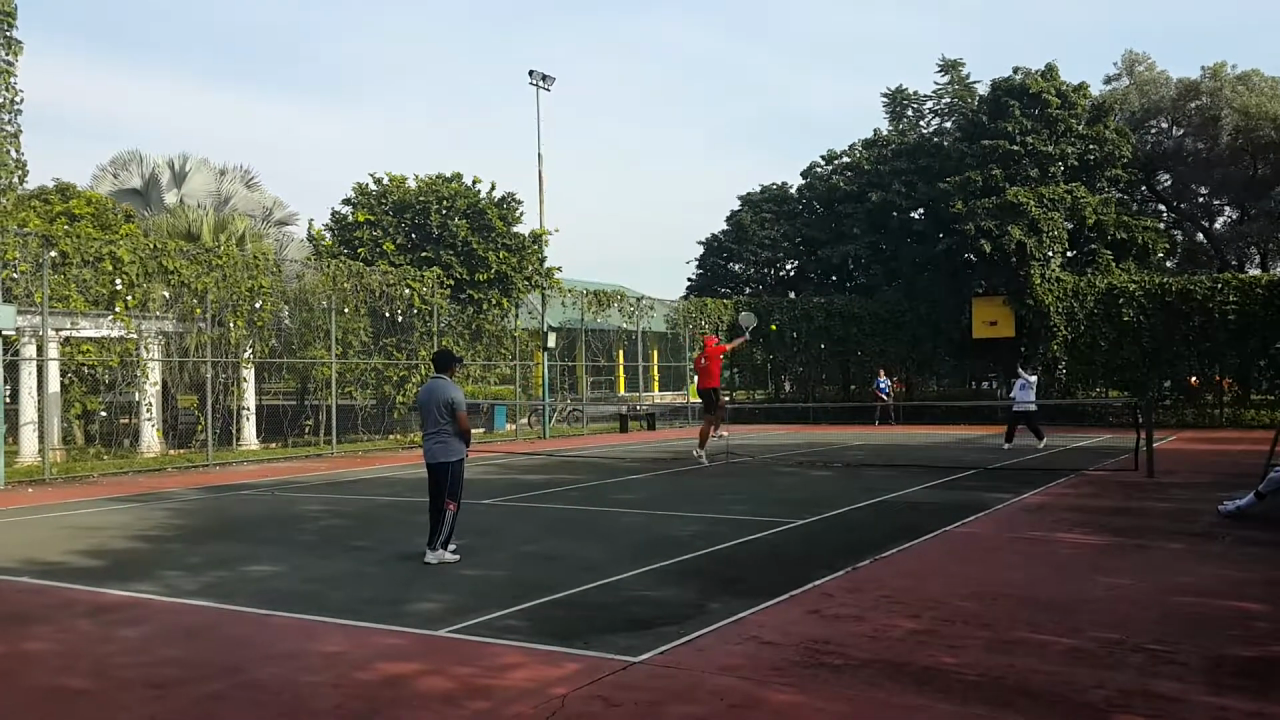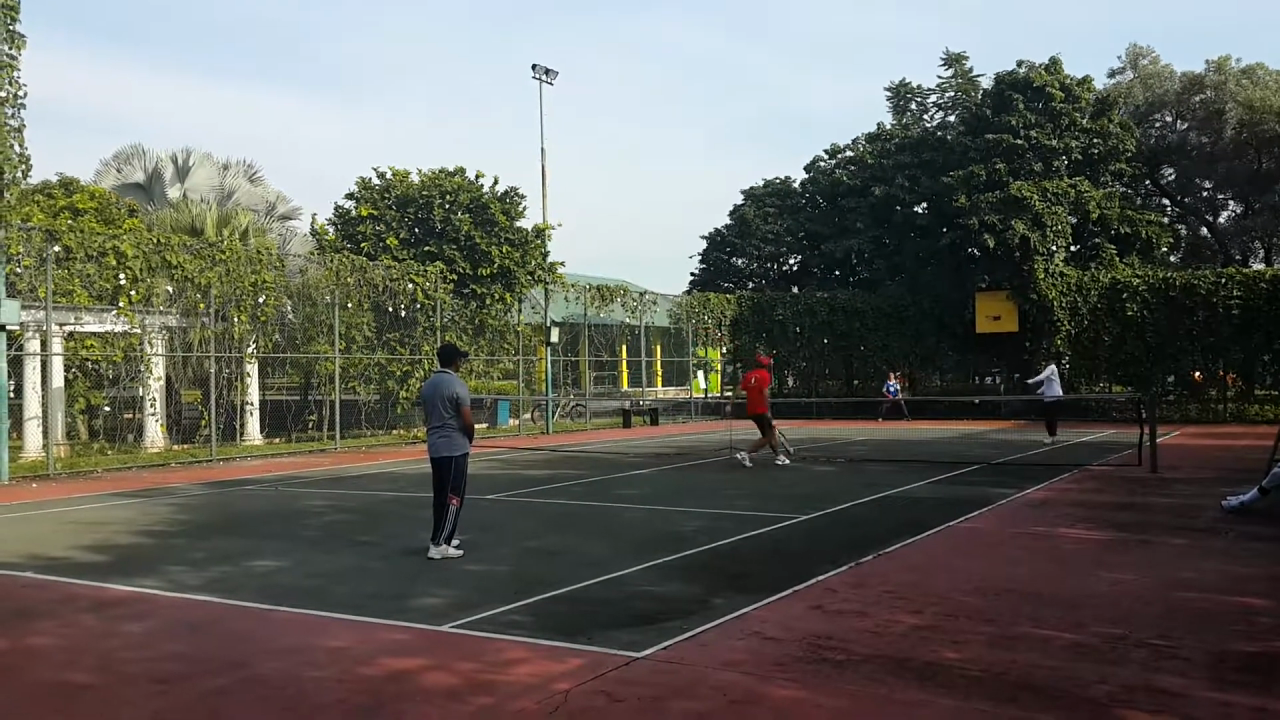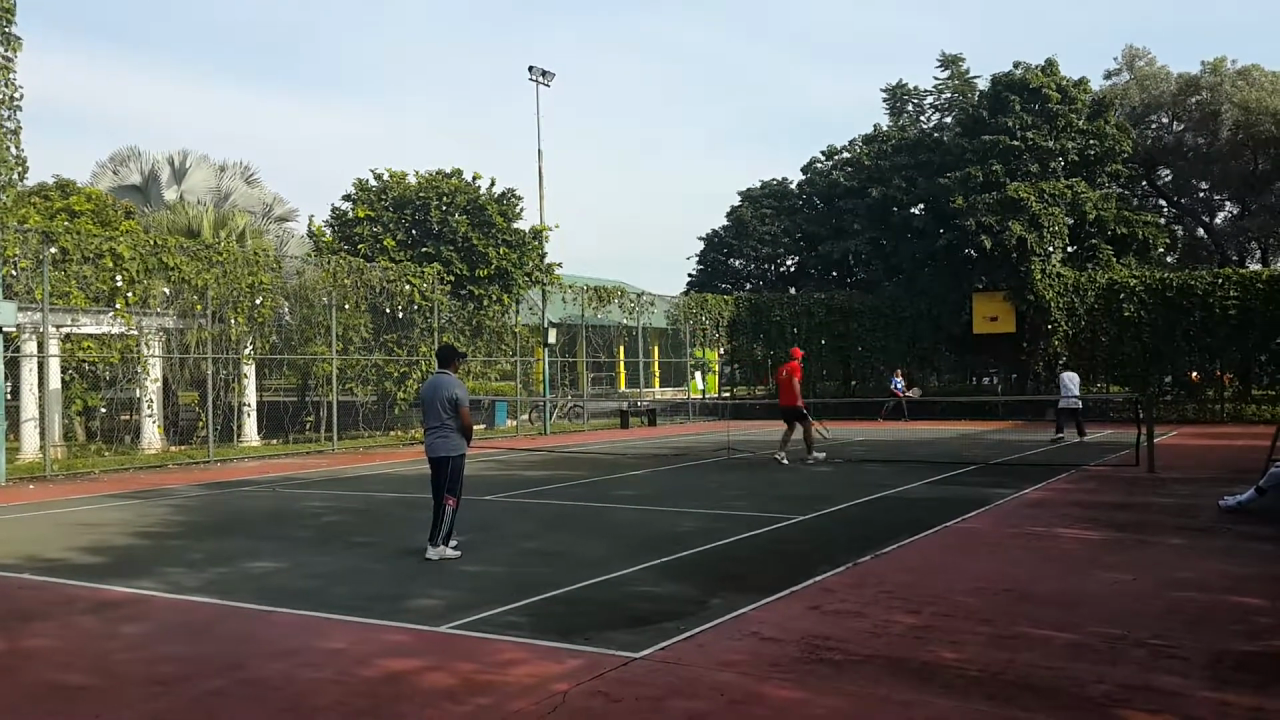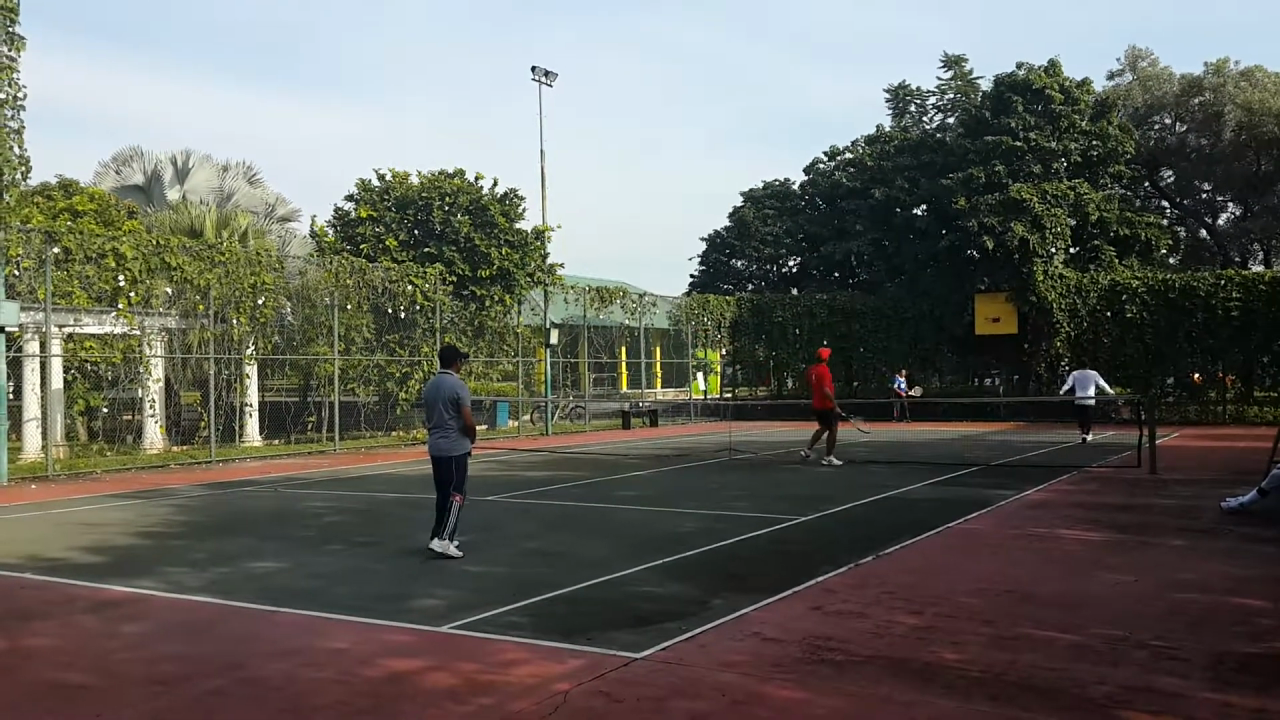
dt=0.3s
person 1, frame 1
left shoulder: (423, 390)
right shoulder: (453, 390)
right elbow: (464, 426)
right wrist: (466, 444)
left hip: (431, 452)
right hip: (451, 453)
left knee: (437, 501)
right knee: (449, 502)
left ankle: (438, 543)
right ankle: (435, 550)
person 1, frame 2
left shoulder: (427, 385)
right shoulder: (457, 385)
right elbow: (468, 421)
right wrist: (469, 440)
left hip: (435, 447)
right hip: (455, 448)
left knee: (441, 496)
right knee: (453, 497)
left ankle: (442, 538)
right ankle: (438, 545)
person 1, frame 3
left shoulder: (426, 385)
right shoulder: (456, 386)
right elbow: (466, 422)
right wrist: (468, 440)
left hip: (432, 447)
right hip: (452, 448)
left knee: (440, 496)
right knee: (449, 497)
left ankle: (441, 539)
right ankle: (436, 546)
person 1, frame 4
left shoulder: (429, 385)
right shoulder: (458, 385)
right elbow: (468, 421)
right wrist: (471, 439)
left hip: (435, 447)
right hip: (455, 448)
left knee: (444, 495)
right knee: (455, 495)
left ankle: (442, 537)
right ankle: (441, 540)
